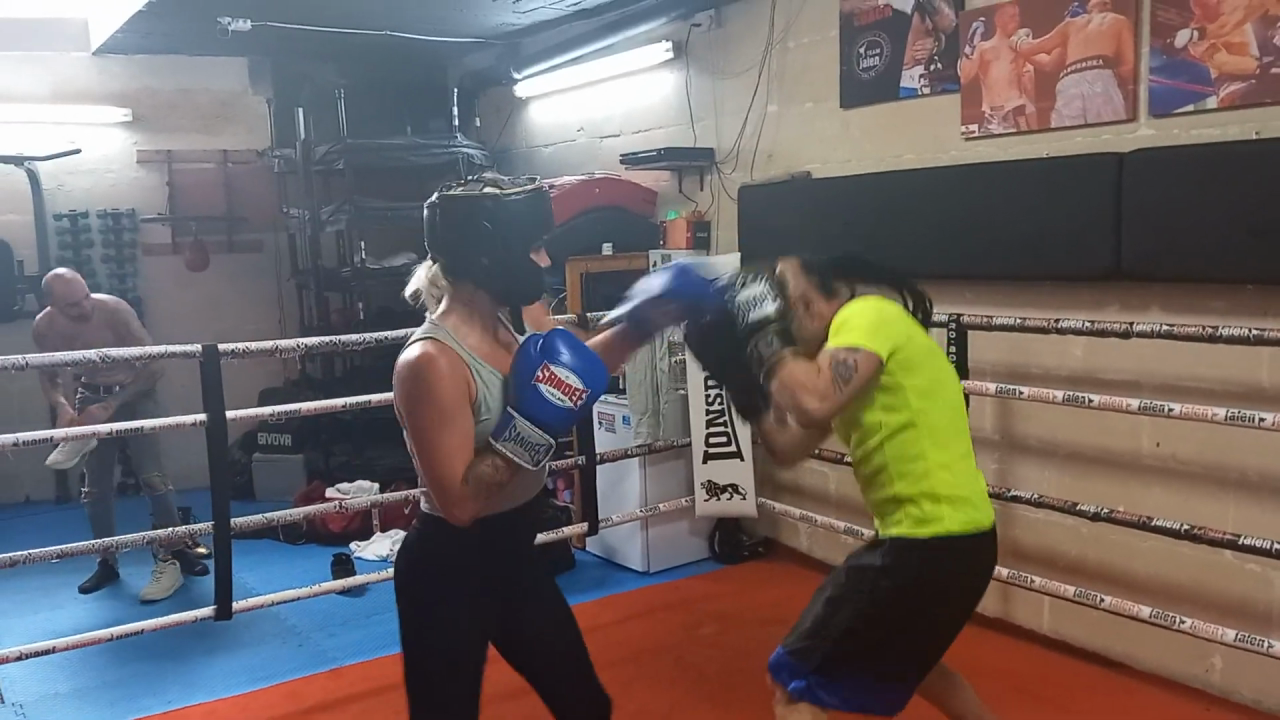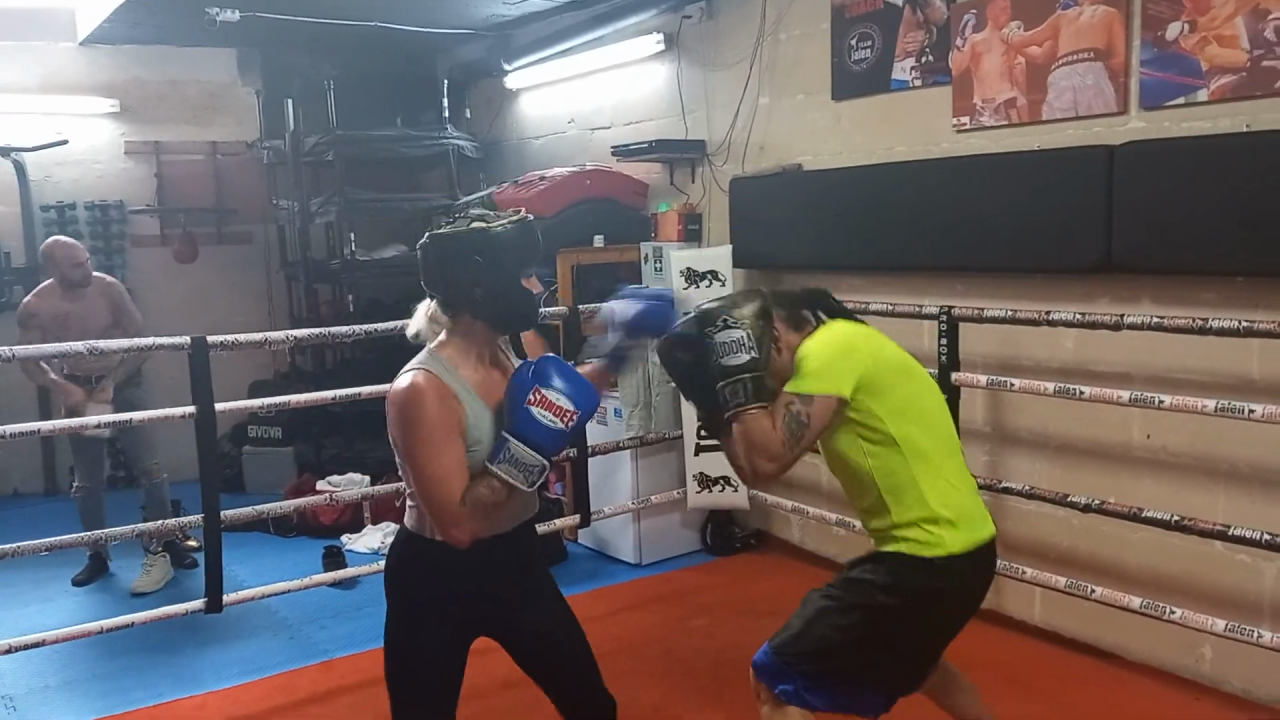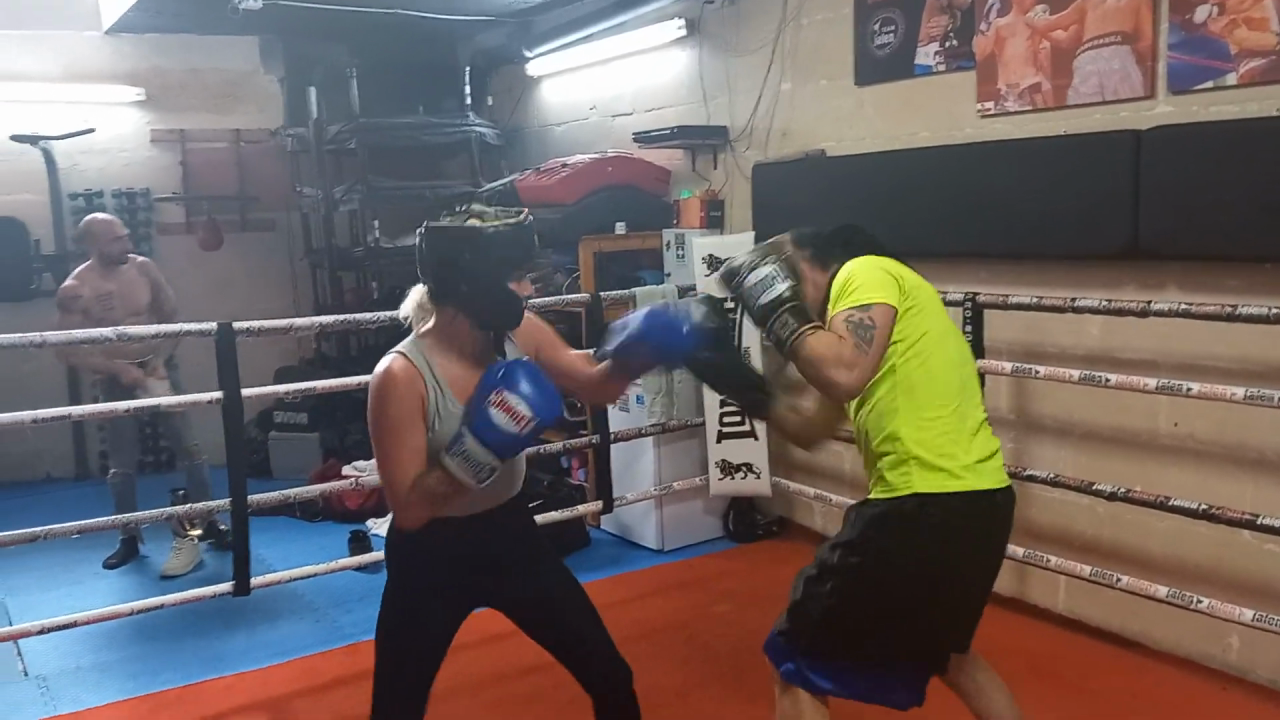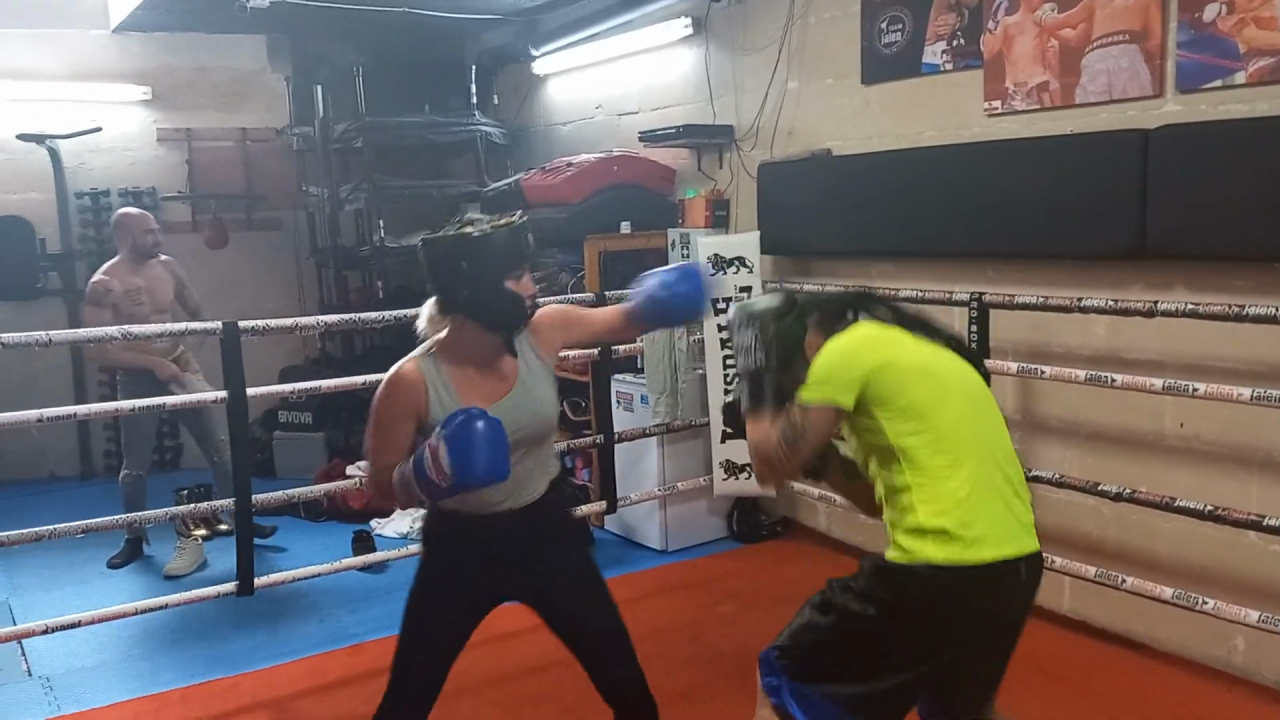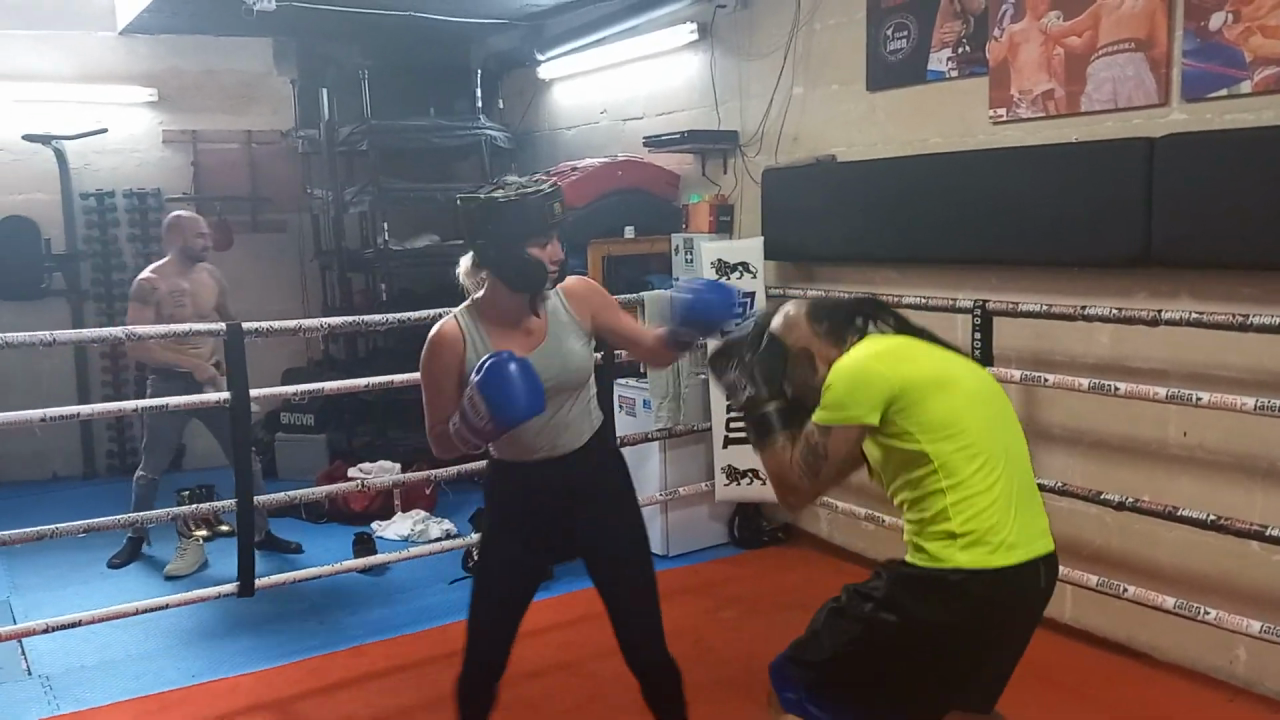
dt=0.2s
person 1, frame 1
left shoulder: (501, 321)
right shoulder: (430, 362)
left elbow: (583, 359)
right elbow: (462, 505)
left wrist: (641, 314)
right wrist: (530, 421)
left hip: (512, 554)
right hip: (448, 567)
person 1, frame 2
left shoulder: (502, 346)
right shoulder: (420, 391)
left elbow: (574, 391)
right elbow: (458, 525)
left wrist: (621, 349)
right wrist: (530, 445)
left hip: (510, 562)
right hip: (430, 577)
person 1, frame 3
left shoulder: (519, 332)
right shoulder: (401, 376)
left elbow: (591, 385)
right elbow: (410, 507)
left wrist: (633, 352)
right wrist: (485, 445)
left hip: (514, 538)
right hip: (436, 561)
left knee: (609, 678)
person 1, frame 4
left shoulder: (537, 328)
right shoulder: (411, 381)
left elbow: (616, 324)
right elbow: (379, 488)
left wrist: (650, 307)
right wrist: (426, 476)
left hip: (546, 529)
right hip: (461, 547)
person 1, frame 5
left shoulder: (578, 296)
right shoulder: (451, 338)
left elbow: (658, 352)
right elbow: (442, 446)
left wrist: (690, 326)
right wrist: (477, 423)
left hip: (596, 482)
right hip: (517, 499)
left knee: (646, 652)
right knee: (483, 663)
person 2, frame 1
left shoulder: (869, 317)
right shoulder: (839, 350)
left elbow: (815, 405)
right elbow: (787, 448)
left wrist: (763, 330)
right wrist: (737, 375)
left hip: (932, 545)
right hip: (960, 541)
left knee: (791, 679)
right knee: (901, 660)
person 2, frame 2
left shoulder: (831, 345)
left elbow: (765, 461)
right elbow: (757, 462)
left wrist: (733, 368)
right wrist: (705, 395)
left hip: (927, 559)
right hip: (962, 551)
left knee: (776, 681)
right knee: (906, 655)
person 2, frame 3
left shoulder: (865, 274)
left elbow: (845, 375)
right elbow: (819, 423)
left wrist: (780, 308)
left hip: (922, 512)
right hip: (983, 503)
left knee: (794, 666)
right knee: (947, 654)
person 2, frame 4
left shoulder: (847, 353)
right shoulder: (918, 356)
left elbow: (772, 463)
left wrist: (756, 372)
left hip: (941, 574)
right hip: (1014, 569)
left knee: (781, 682)
person 2, frame 5
left shoulder: (862, 367)
right shoulder: (916, 355)
left elbow: (797, 489)
right elbow: (832, 468)
left wrist: (757, 402)
right wrist: (781, 397)
left hip: (958, 579)
person 3, frame 1
left shoulder: (115, 312)
right shoulder: (45, 326)
left elbow: (153, 367)
right elbow: (49, 374)
left wrist: (113, 404)
right wrist: (62, 405)
left hip: (132, 395)
right hip: (90, 399)
left knee: (152, 477)
right knee: (95, 486)
left ankle: (175, 551)
right ankle: (107, 562)
person 3, frame 2
left shoulder: (108, 288)
right shoulder: (34, 307)
left elbow: (140, 342)
right elbow: (28, 362)
left wrist: (111, 382)
right wrist: (62, 387)
left hip: (122, 384)
right hip: (77, 392)
left knee: (147, 466)
right knee: (87, 479)
left ankle: (167, 543)
right ankle: (98, 555)
person 3, frame 3
left shoulder: (144, 269)
right shoulder: (75, 291)
left elbow: (173, 318)
right elbow: (66, 350)
left wrist: (160, 359)
right wrist: (117, 368)
left hip: (156, 370)
right hip: (117, 379)
left knee: (189, 449)
right knee: (122, 465)
left ankle: (208, 524)
right ankle: (129, 539)
person 3, frame 4
left shoulder: (167, 267)
right shoulder: (103, 285)
left elbow: (196, 313)
right elbow: (96, 349)
left wrist: (189, 353)
right wrist: (152, 363)
left hip: (178, 370)
right hip: (138, 378)
left knee: (218, 447)
right knee: (135, 466)
right ankle: (134, 538)
person 3, frame 5
left shoulder: (211, 275)
right shoulder: (149, 285)
left elbow: (229, 322)
right elbow: (136, 346)
right wrist: (193, 365)
left hip: (214, 377)
right hip: (170, 381)
right knee: (152, 465)
left ankle: (261, 533)
right ankle: (136, 538)
